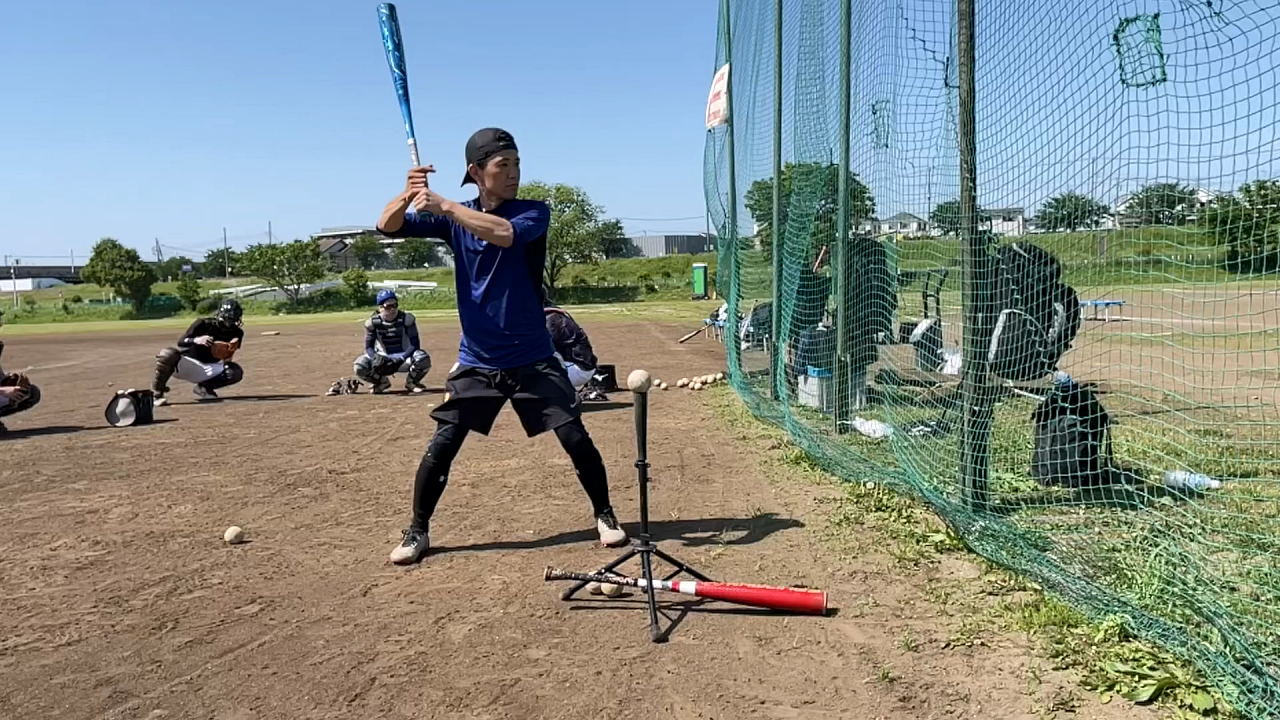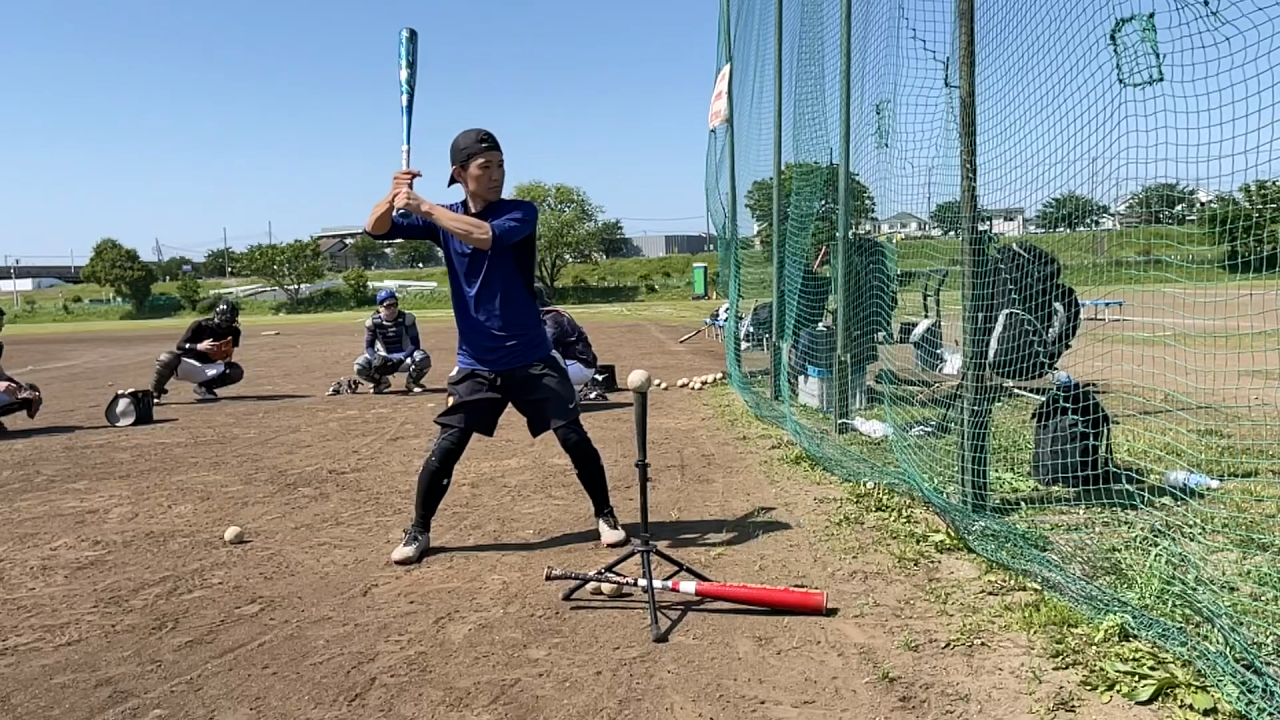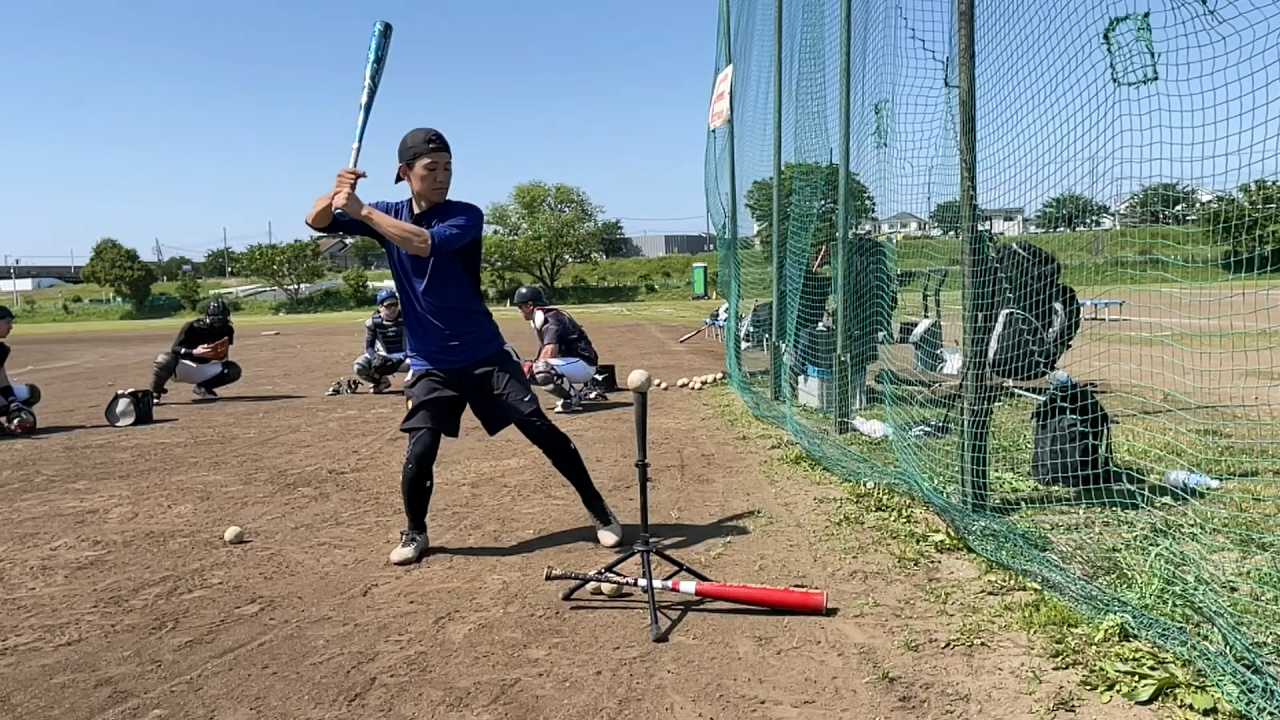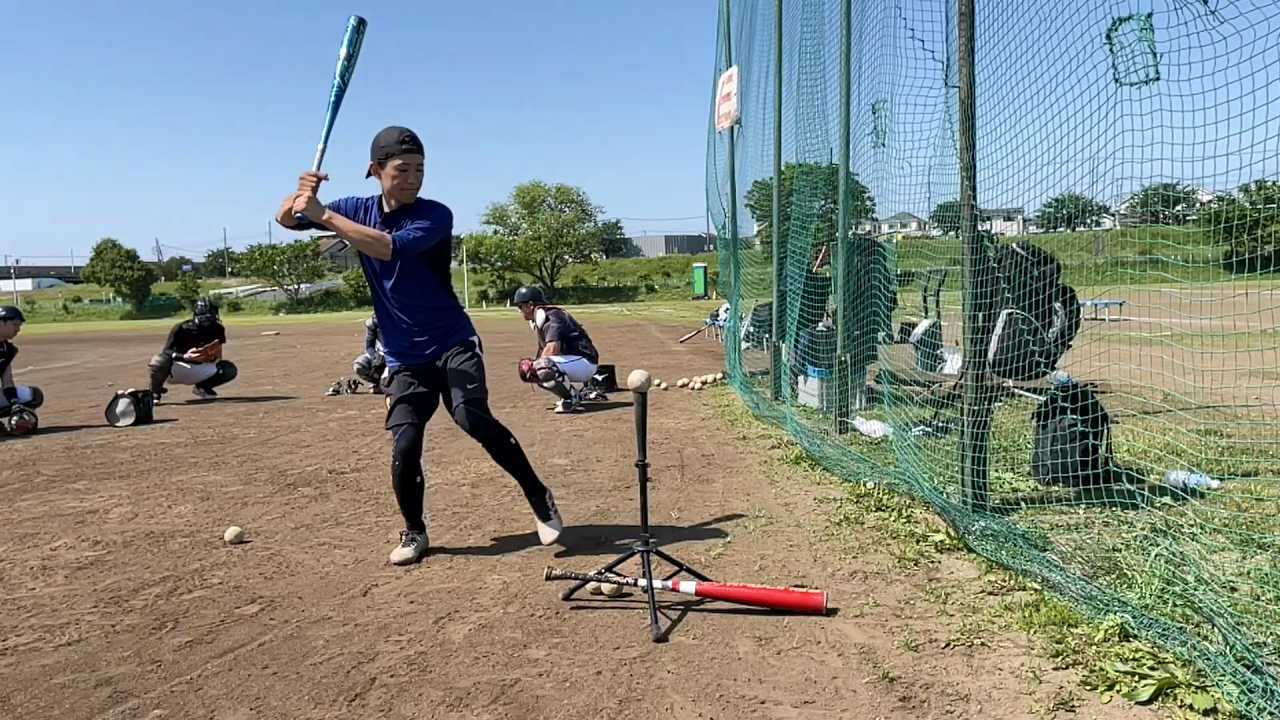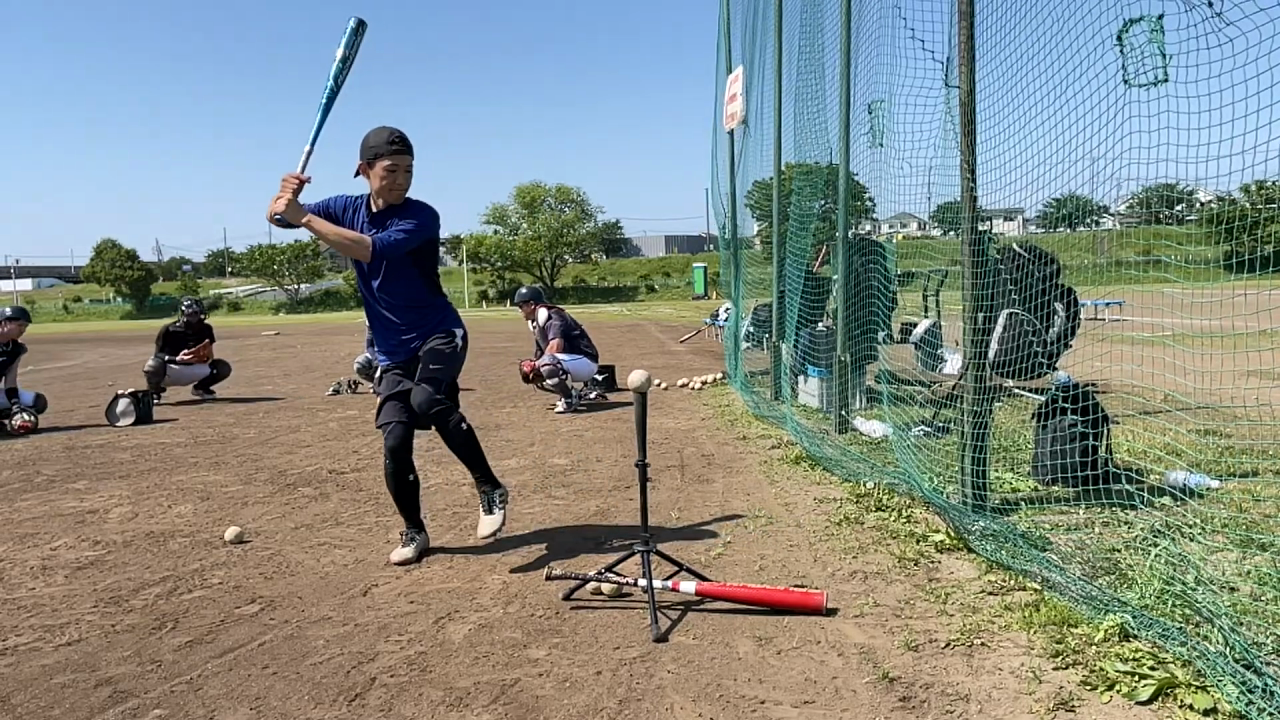
dt=1s
person 1, frame 1
left shoulder: (533, 213)
right shoulder: (453, 218)
left elbow: (504, 233)
right elbow: (388, 226)
left wrist: (443, 205)
right wrist: (409, 192)
left hip: (532, 359)
right hip: (476, 362)
left knee: (575, 438)
right knee: (441, 446)
left ankle: (604, 513)
right ankle: (417, 530)
person 1, frame 2
left shoulder: (520, 213)
right shoulder: (443, 217)
left elbow: (486, 235)
right elbow: (376, 229)
left wrist: (425, 206)
right wrist: (394, 195)
left hip: (531, 359)
right hip: (476, 364)
left knee: (574, 438)
right knee: (445, 450)
left ankle: (605, 514)
right ankle: (418, 530)
person 1, frame 3
left shoulder: (466, 216)
right shoulder: (389, 214)
left elbow: (425, 244)
right elbow: (318, 221)
left wrist: (363, 211)
right wrist: (337, 192)
left hip: (485, 354)
right hip: (429, 364)
left knee: (539, 429)
right knee: (420, 452)
left ankle: (597, 509)
right ankle: (415, 532)
person 1, frame 4
left shoulder: (435, 215)
right shoulder: (357, 209)
left elbow: (389, 247)
right elbow: (286, 218)
left wrist: (324, 215)
right wrist: (302, 193)
left hip: (453, 343)
right hip: (403, 357)
left knee: (472, 417)
right knee: (405, 446)
left ankle: (538, 498)
right ankle: (414, 531)
person 1, frame 5
left shoulder: (421, 216)
right shoulder: (347, 208)
left elbow: (371, 249)
right elbow: (277, 217)
left wrist: (305, 218)
right wrist: (285, 196)
left hip: (440, 335)
right hip: (392, 353)
left knee: (426, 398)
right knee: (395, 444)
left ankle: (489, 489)
right ankle: (414, 531)
